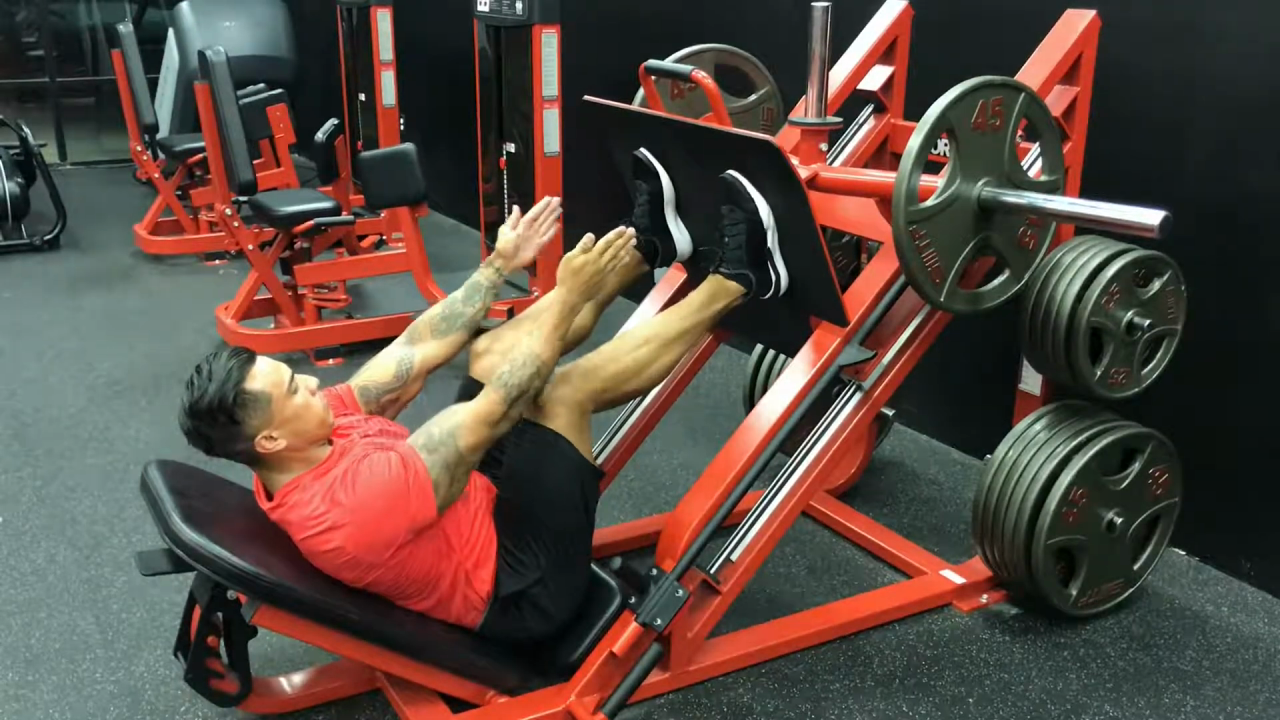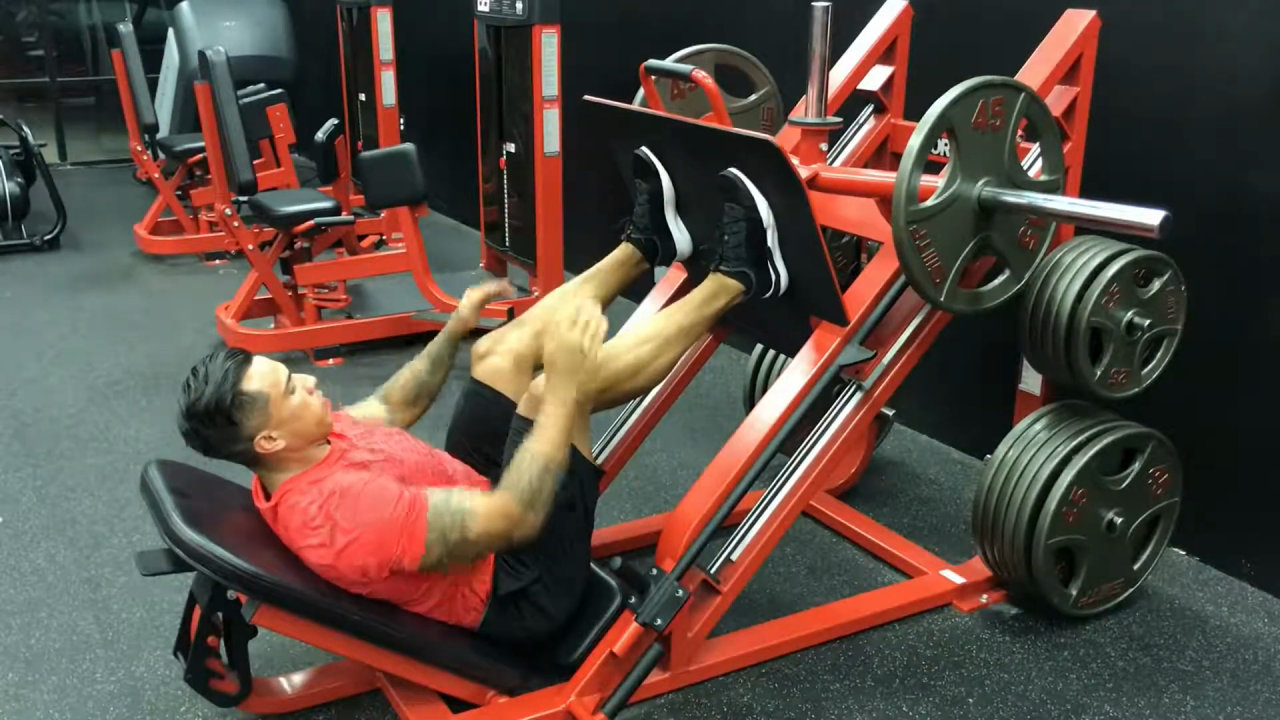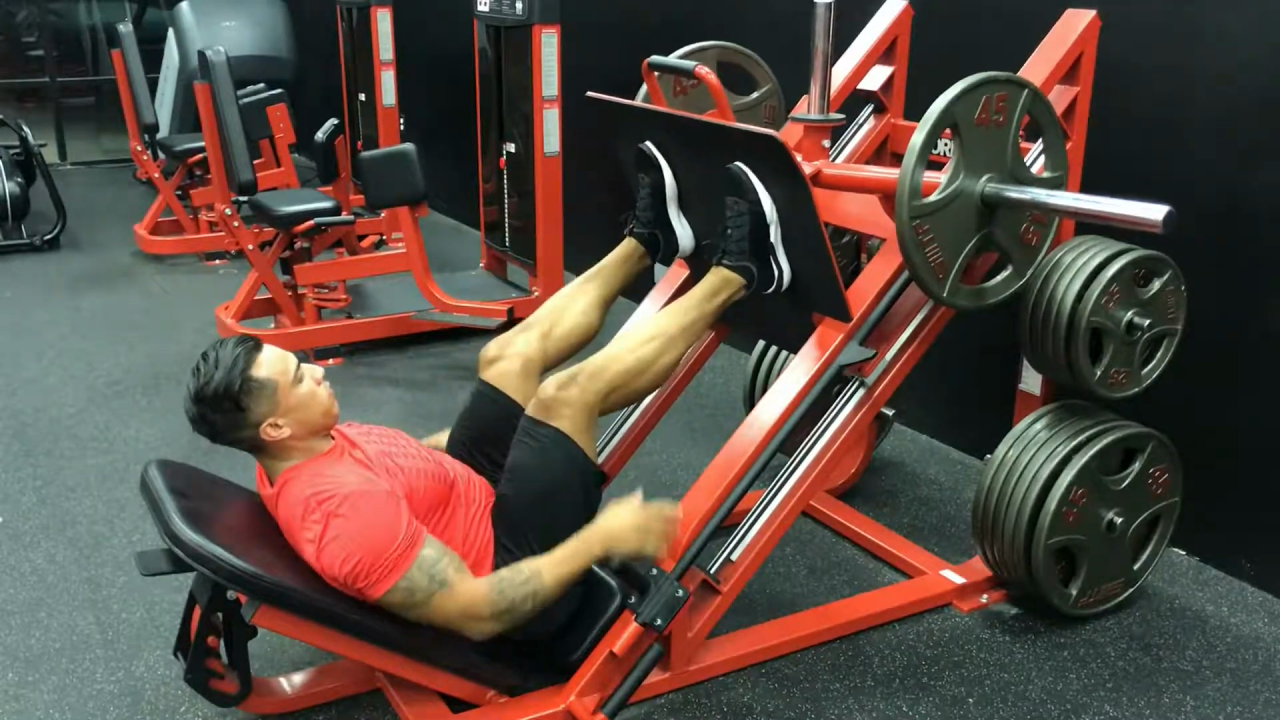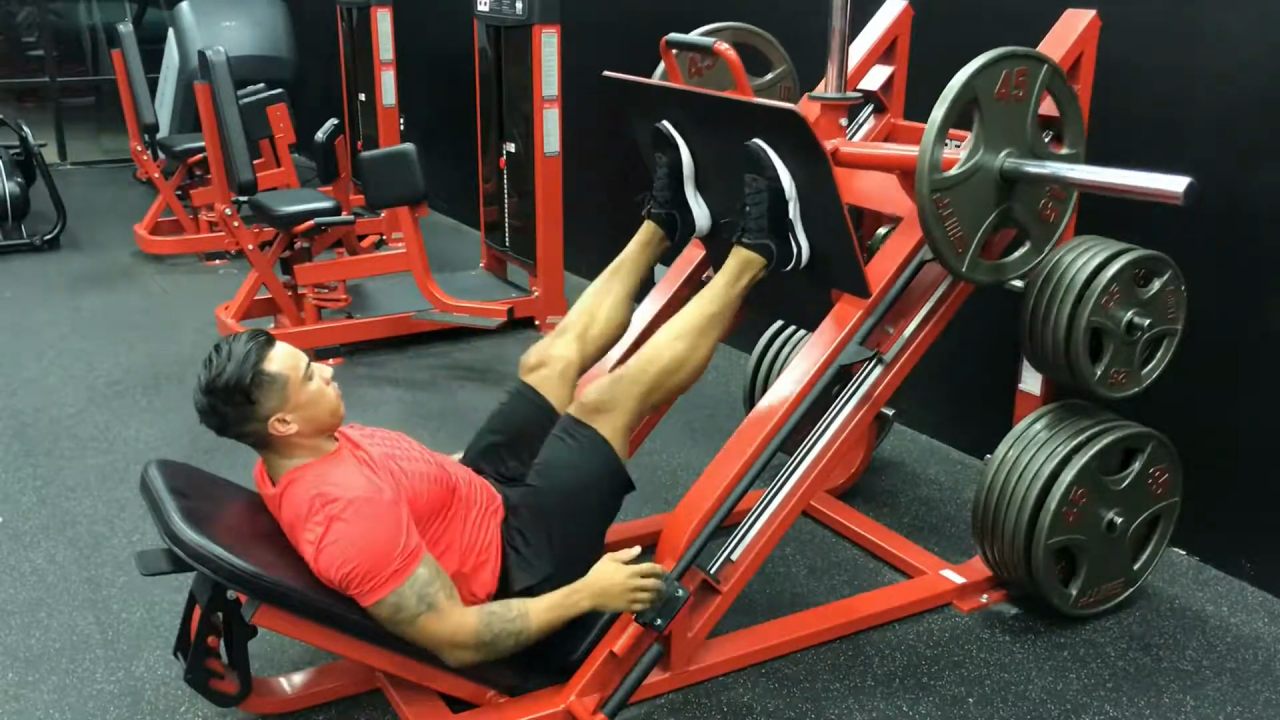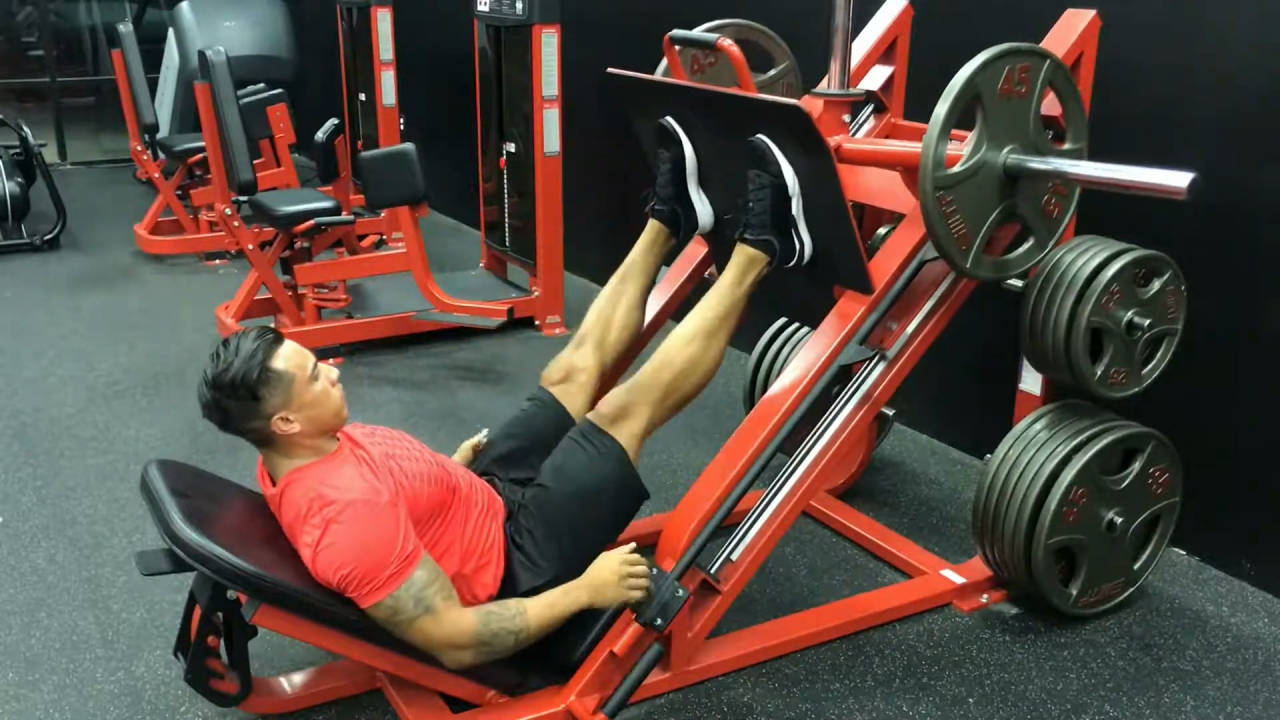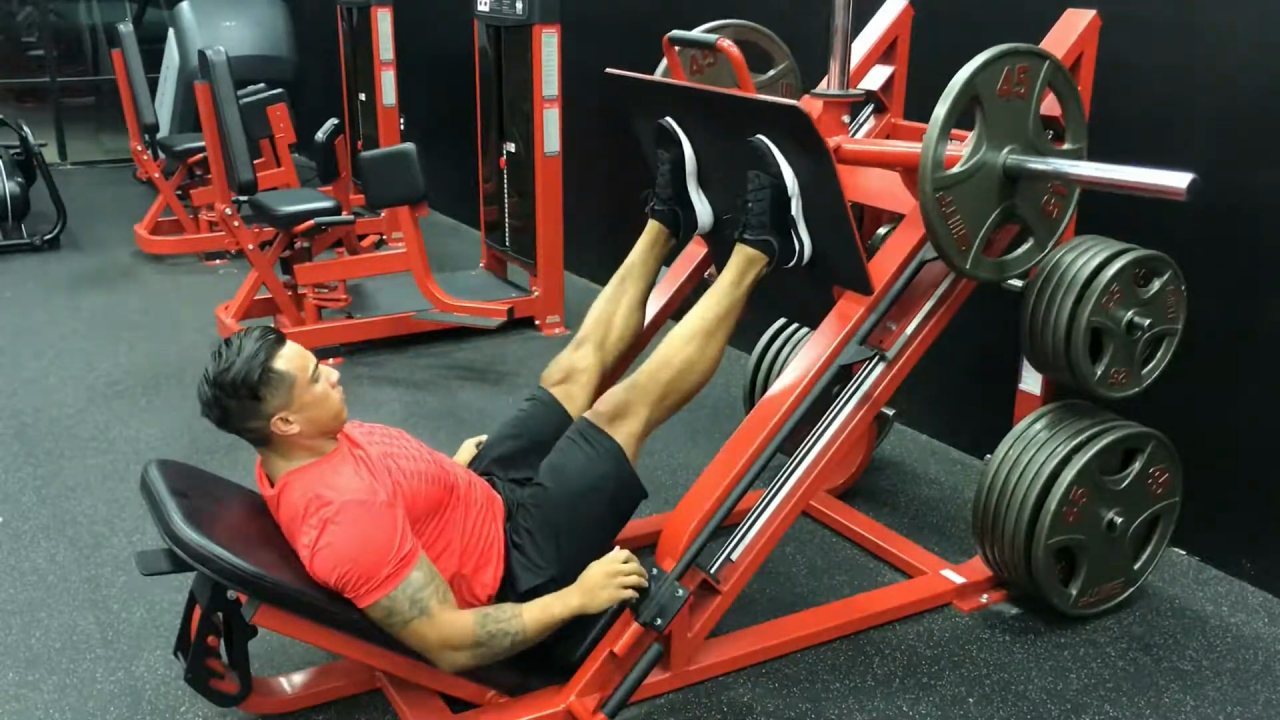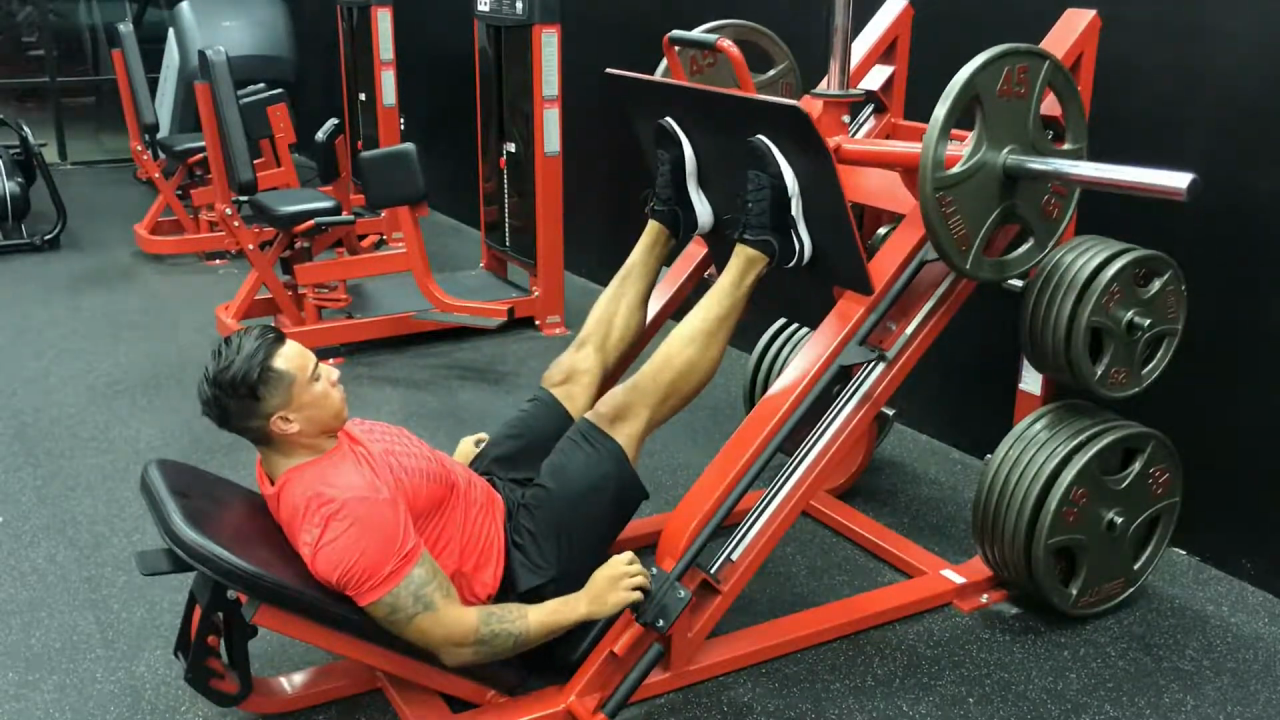
dt=0.2s
person 1, frame 1
left shoulder: (311, 434)
right shoulder: (351, 504)
left elbow: (418, 351)
right elbow: (492, 416)
left wrist: (500, 264)
right wrist: (570, 297)
left hip: (482, 510)
right hip: (520, 587)
left knee: (493, 349)
right knee: (560, 391)
left ankle: (646, 246)
right ankle: (731, 283)
person 1, frame 2
left shoulder: (296, 458)
right shoulder: (346, 514)
left elbow: (389, 410)
right elbow: (514, 519)
left wrist: (451, 331)
right wrist: (566, 385)
left hip: (464, 516)
right hip: (519, 589)
left knee: (498, 353)
right knee: (557, 390)
left ankle: (644, 246)
right ankle: (733, 281)
person 1, frame 3
left shoulder: (294, 460)
right shoulder: (343, 513)
right elbow: (478, 614)
left wrist: (441, 444)
right wrist: (599, 540)
left hip: (476, 509)
right hip: (518, 590)
left knee: (508, 356)
right knee: (563, 396)
left ankle: (647, 240)
right ankle: (734, 276)
person 1, frame 4
left shoulder: (296, 461)
right shoulder: (346, 516)
right elbow: (459, 643)
left wrist: (450, 471)
right wrist: (590, 593)
left hip: (485, 503)
right hip: (523, 570)
left knee: (551, 360)
right knee: (605, 400)
left ankle: (663, 223)
right ankle: (753, 258)
person 1, frame 5
left shoulder: (299, 456)
right shoulder: (344, 519)
right elbow: (456, 644)
left wrist: (451, 464)
right wrist: (586, 590)
left hip: (488, 499)
right hip: (523, 568)
left knee: (572, 371)
right knee: (623, 409)
left ankle: (667, 221)
right ankle: (756, 253)
person 1, frame 6
left shoulder: (298, 455)
right shoulder: (342, 518)
right elbow: (451, 647)
left wrist: (453, 468)
right wrist: (579, 596)
left hip: (487, 498)
right hip: (521, 566)
left knee: (574, 370)
right knee: (622, 408)
left ankle: (667, 221)
right ankle: (755, 252)
person 1, frame 7
left shoulder: (299, 454)
right shoulder: (344, 515)
right elbow: (455, 641)
left wrist: (451, 466)
right wrist: (585, 602)
left hip: (487, 500)
right hip: (523, 570)
left knee: (575, 372)
right knee: (622, 409)
left ankle: (667, 222)
right ankle: (756, 253)
